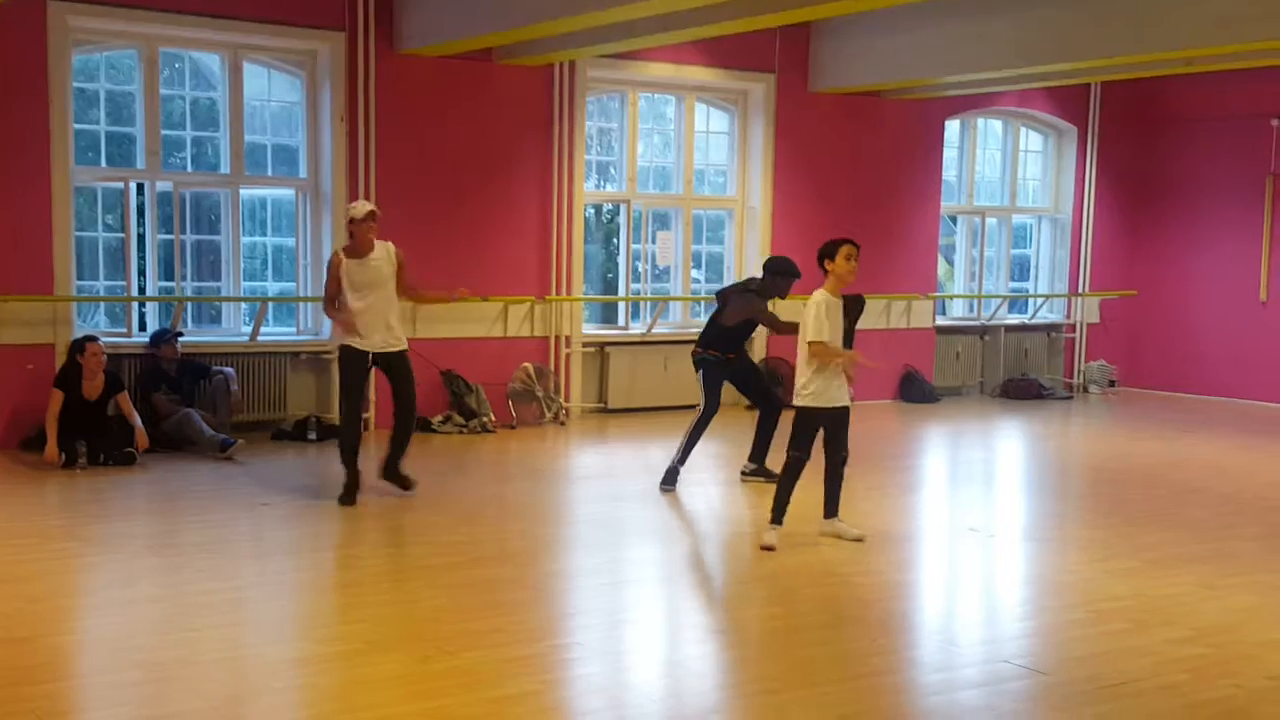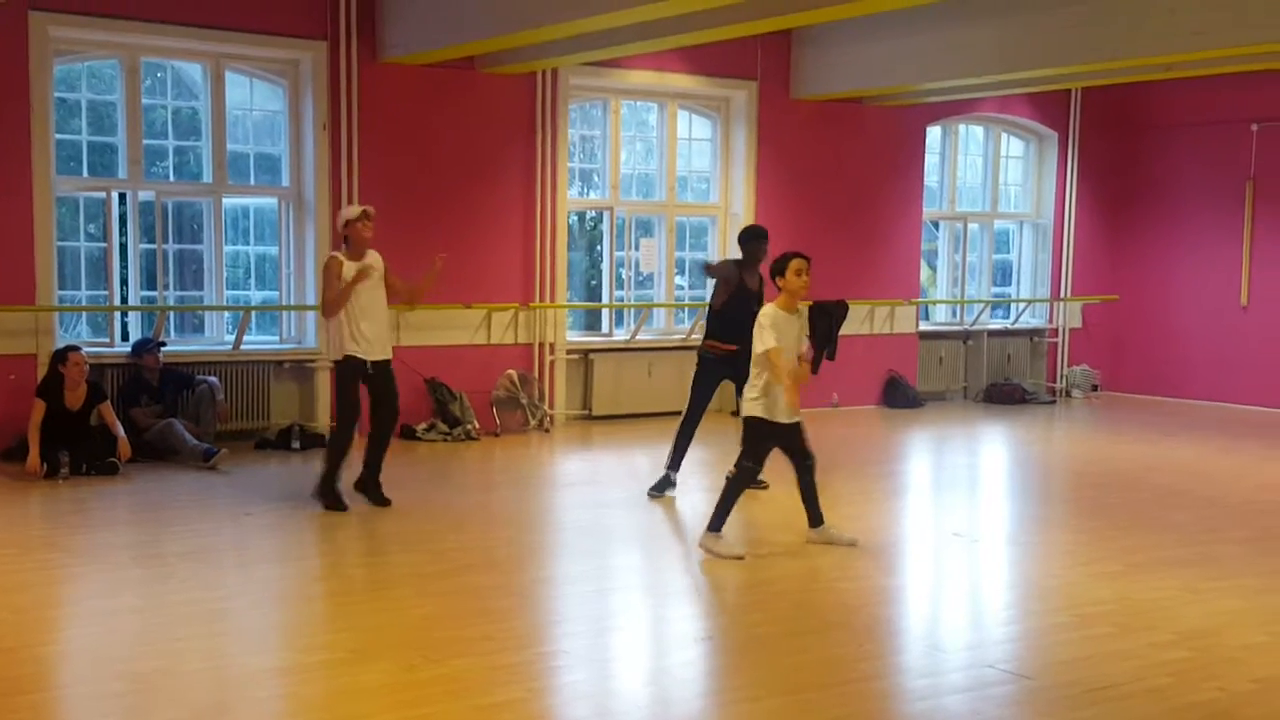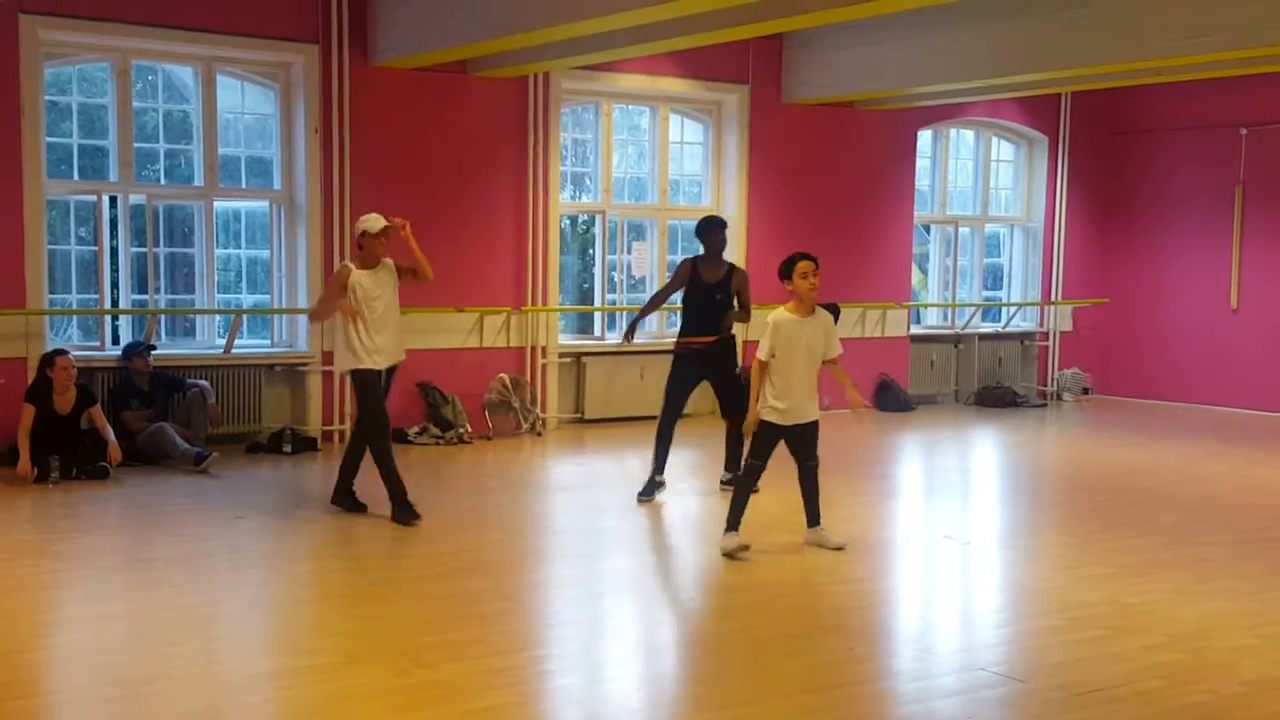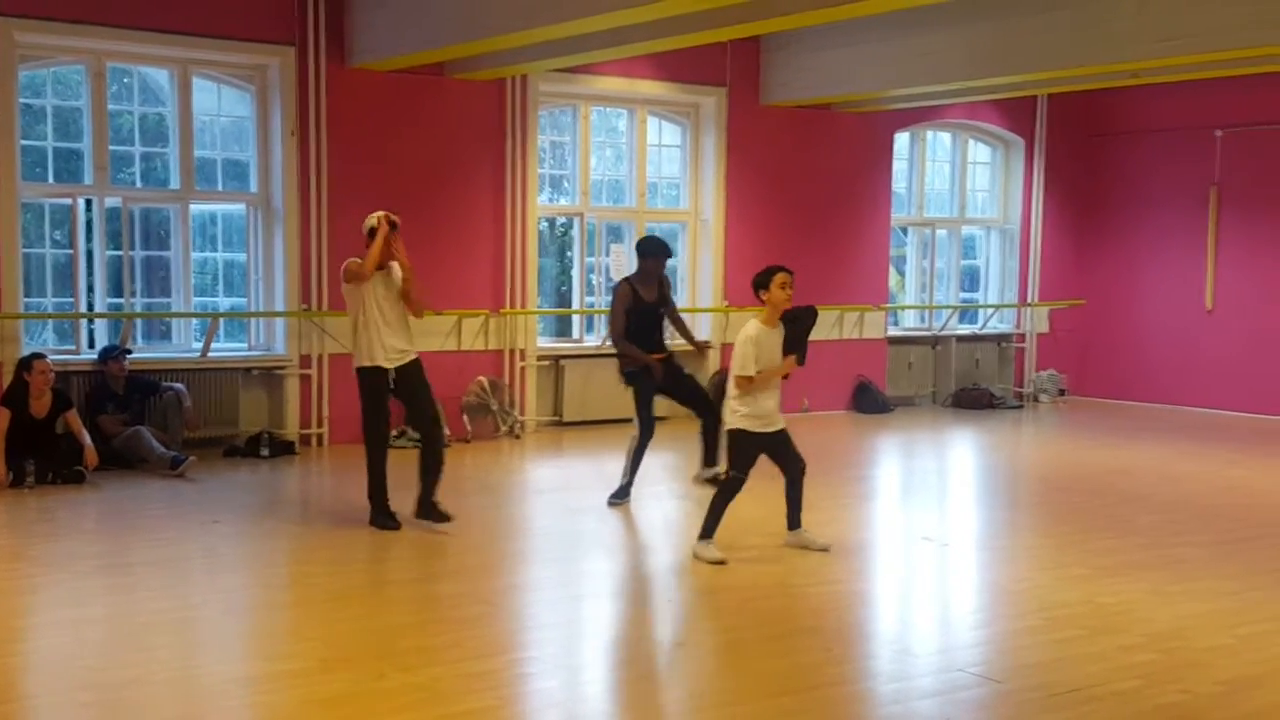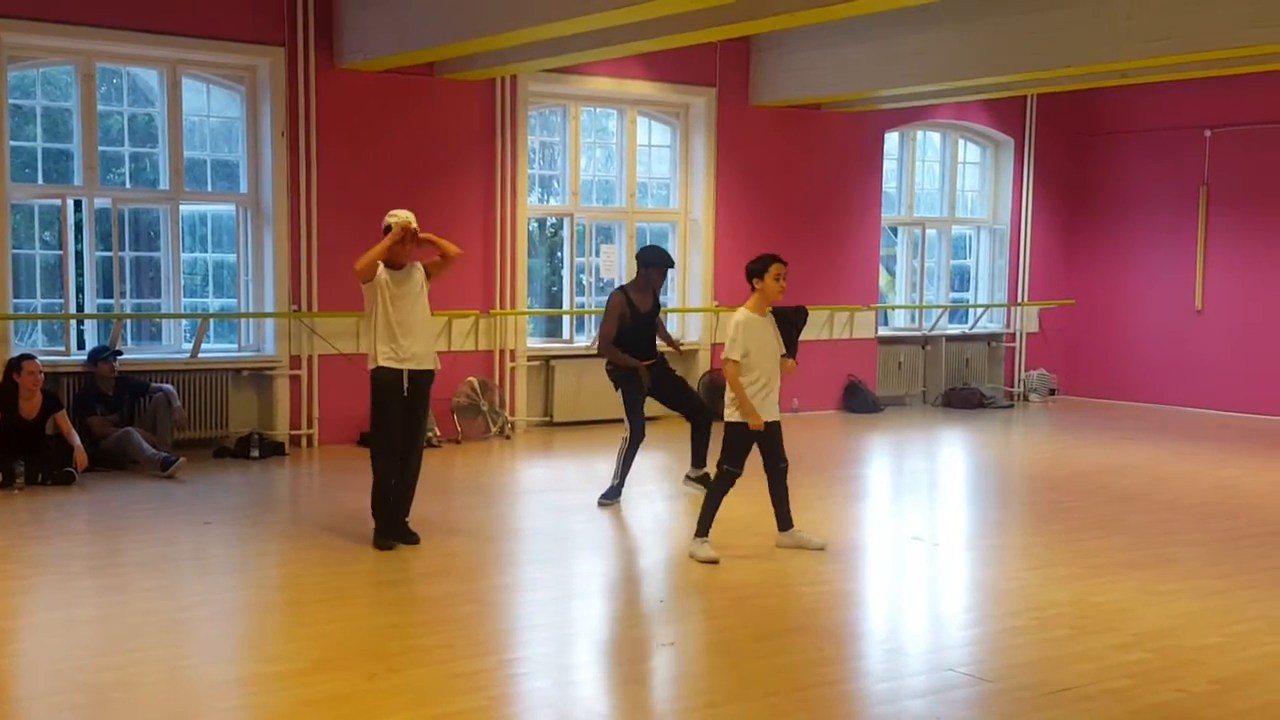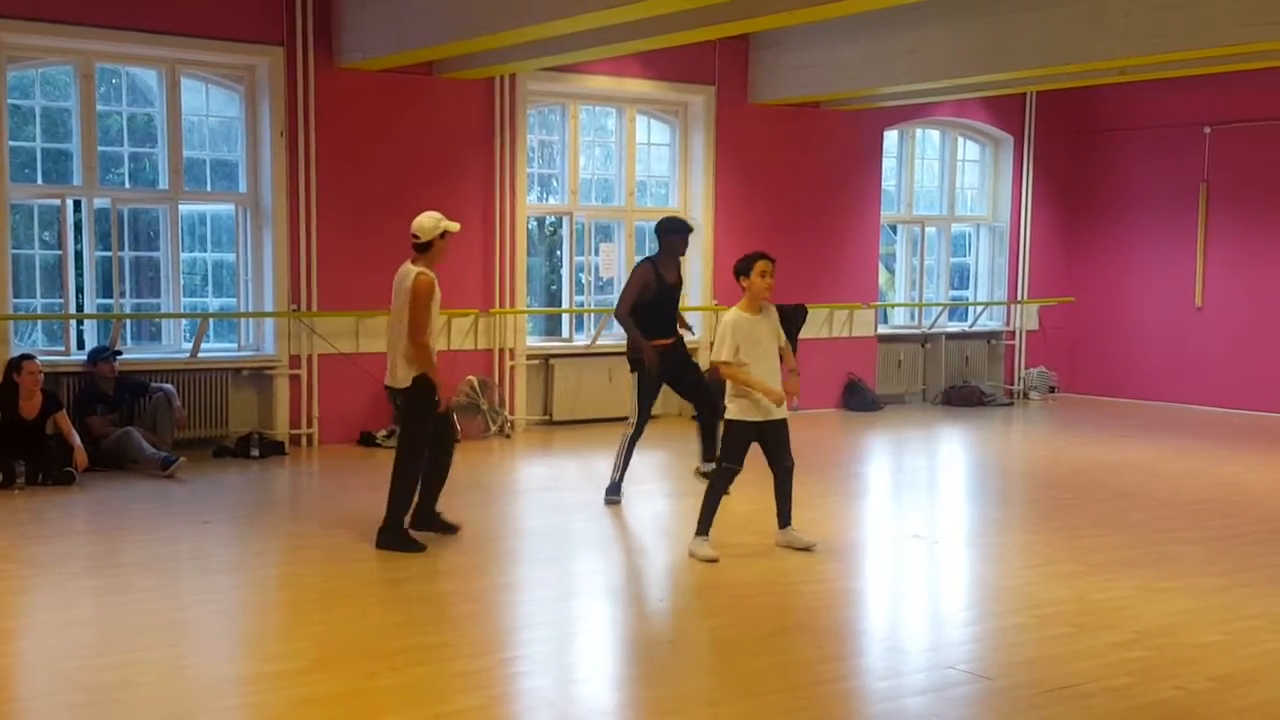
dt=0.7s
person 1, frame 1
left shoulder: (392, 253)
right shoulder: (339, 261)
left elbow: (411, 293)
right elbow: (329, 303)
left wrist: (451, 297)
right wrist: (339, 316)
left hip: (392, 342)
right hip: (354, 345)
left knee: (407, 407)
right knee: (351, 412)
left ankle: (392, 466)
right ankle: (351, 479)
person 1, frame 2
left shoulder: (378, 261)
right shoulder: (335, 263)
left elbow: (406, 296)
right elbow: (328, 311)
left wrist: (432, 275)
right wrist: (354, 281)
left hip: (379, 351)
right hip: (349, 352)
left knee: (388, 414)
right knee: (348, 418)
left ankle: (369, 479)
right ankle: (327, 485)
person 1, frame 3
left shoulder: (391, 268)
right shoulder: (346, 273)
left elbow: (427, 276)
right elbow: (314, 315)
left wrist: (408, 238)
right wrist: (337, 305)
left hip: (388, 359)
right hip: (363, 362)
left knee: (367, 426)
right knee: (380, 428)
left ankle: (343, 490)
right ankle: (400, 501)
person 1, frame 4
left shoulder: (399, 271)
right shoulder: (352, 269)
left elbow: (418, 310)
right elbow: (367, 271)
left wrist: (404, 264)
right wrist: (382, 230)
left hip: (406, 358)
right hip: (371, 363)
left knee: (431, 426)
right knee: (377, 437)
left ankle: (427, 500)
right ankle: (379, 508)
person 1, frame 5
left shoulder: (421, 272)
right shoulder: (375, 274)
left elbow: (455, 254)
right elbow: (359, 268)
left wrist: (424, 236)
right wrist: (392, 236)
left hip: (421, 366)
right hip: (386, 366)
left knee: (412, 447)
right knee: (386, 444)
left ankle: (398, 520)
right ankle: (382, 521)
person 1, frame 6
left shoulder: (409, 270)
right shoulder: (424, 280)
left elbow: (406, 326)
right elbow: (420, 338)
right wrist: (440, 384)
left hip: (418, 372)
right hip: (417, 374)
left knee: (443, 442)
right knee: (413, 452)
left ankle: (425, 512)
right ankle: (391, 529)
person 2, frame 1
left shoulder: (839, 301)
right shoulder: (819, 301)
right elbow: (816, 348)
left wrist: (845, 364)
right wrist: (850, 356)
left hip: (837, 394)
right hip: (812, 395)
left knee: (838, 456)
right knee: (797, 458)
left ankle: (830, 519)
right ankle: (774, 526)
person 2, frame 2
left shoulder: (800, 317)
right shoulder: (768, 316)
right elbow: (772, 356)
left wrist: (802, 373)
right wrist: (787, 389)
left hip: (787, 411)
right hip: (761, 407)
left knee: (805, 464)
right knee: (747, 471)
left ankle: (817, 527)
right ankle: (712, 534)
person 2, frame 3
left shoulder: (825, 320)
right shoulder: (776, 320)
left elbow: (832, 362)
right elbow: (759, 364)
left wrist: (850, 390)
right wrist: (753, 407)
left hip: (807, 412)
right hip: (772, 411)
left knee: (809, 468)
right knee: (753, 469)
left ankle: (814, 528)
right ankle: (731, 532)
person 2, frame 4
left shoulder: (779, 330)
right shoulder: (750, 335)
right elbow: (742, 383)
right wrist: (779, 371)
left hip: (769, 419)
right hip: (743, 421)
left knee: (795, 467)
right knee: (735, 479)
left ankle: (795, 531)
right ankle: (704, 541)
person 2, frame 5
left shoulder: (768, 319)
right shoulder: (741, 321)
right elbow: (729, 370)
left wrist: (787, 364)
right wrist: (749, 412)
left hip: (768, 412)
right hip: (742, 414)
left knee: (778, 468)
right knee: (728, 474)
left ankle: (786, 531)
right ankle: (700, 539)
person 2, frame 6
left shoulder: (771, 314)
right shoulder: (732, 321)
left elbow: (784, 348)
right elbow: (724, 368)
left wrist: (792, 374)
right wrist: (764, 388)
left hip: (774, 409)
right hip: (742, 409)
left knee: (784, 466)
right knee: (726, 471)
left ankle: (784, 529)
right ankle: (700, 538)
person 3, frame 1
left shoulder: (754, 286)
right shoulder: (750, 301)
left elbow: (721, 295)
right elbow: (780, 328)
left hip: (735, 356)
right hip: (710, 357)
left knee: (773, 405)
right knee: (708, 408)
left ankle: (754, 466)
right ankle: (675, 467)
person 3, frame 2
left shoulder: (760, 281)
right shoulder: (731, 270)
right elbow: (715, 272)
right wrist: (715, 270)
left hip: (743, 354)
right hip: (714, 354)
right knee: (693, 413)
right ankle: (670, 474)
person 3, frame 3
left shoulder: (737, 276)
right shoulder: (688, 267)
left elbow: (746, 314)
right elbow: (663, 295)
left wrist: (733, 315)
right wrist: (636, 320)
left hip: (721, 350)
right hip: (688, 351)
left knee: (737, 413)
right knee: (669, 413)
left ankle: (730, 474)
right ankle: (656, 477)
person 3, frame 4
left shoulder: (662, 283)
right shoulder: (624, 291)
right elbow: (616, 339)
left wrist: (691, 340)
right wrist: (649, 361)
left hip: (665, 362)
right hip: (637, 367)
left knee: (710, 409)
right knee: (645, 428)
left ankle: (708, 471)
right ankle: (625, 486)
person 3, frame 5
left shoulder: (654, 292)
right shoulder: (619, 299)
right elbow: (604, 347)
left wrist: (669, 340)
right wrist: (637, 366)
left hip: (656, 366)
right hip: (627, 371)
left knee: (701, 412)
right knee: (635, 431)
left ankle: (696, 472)
right ankle: (616, 486)
person 3, frame 6
left shoulder: (675, 265)
right shoulder: (645, 270)
right elbow: (621, 311)
left wrist: (681, 321)
right wrist: (642, 345)
left hip: (674, 348)
right hip: (648, 352)
left knee: (707, 403)
right knee: (639, 418)
left ankle: (707, 465)
right ankle: (615, 483)
